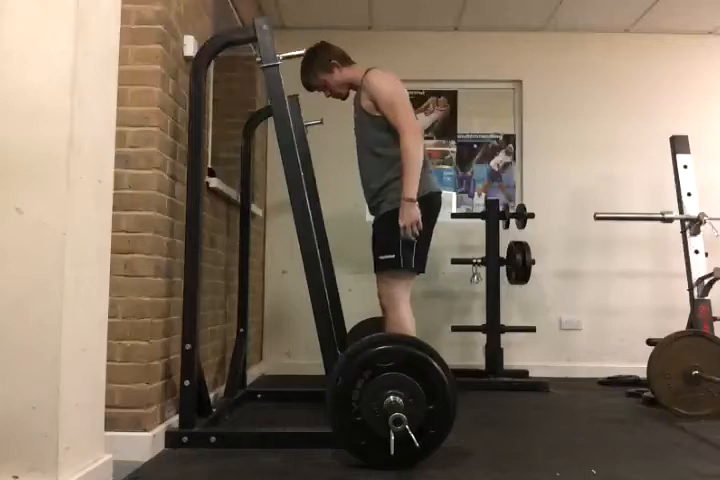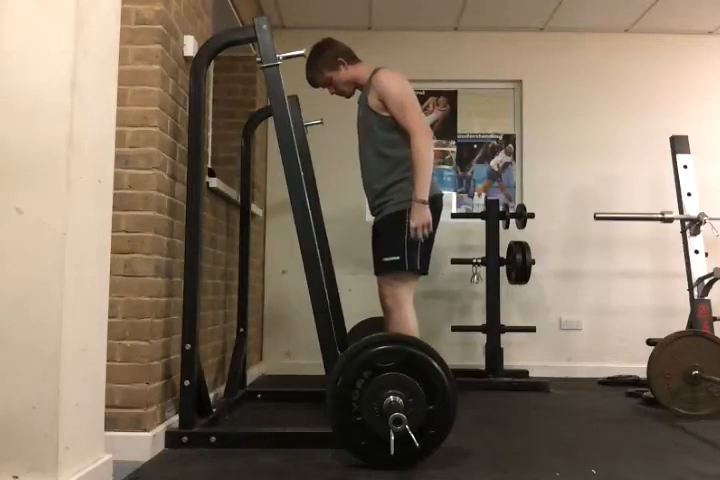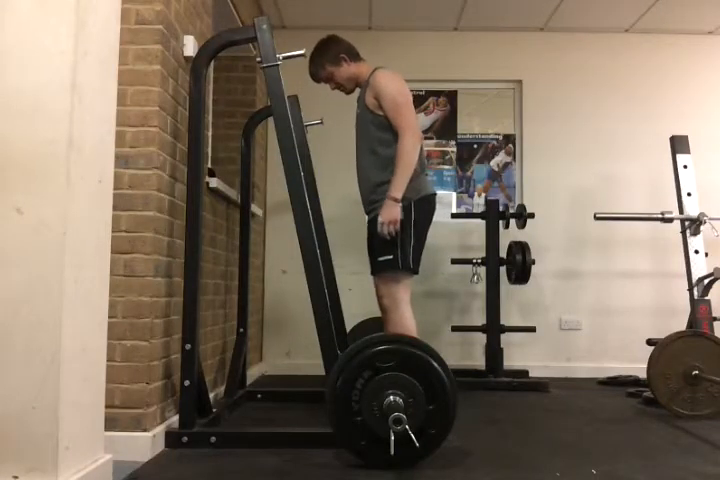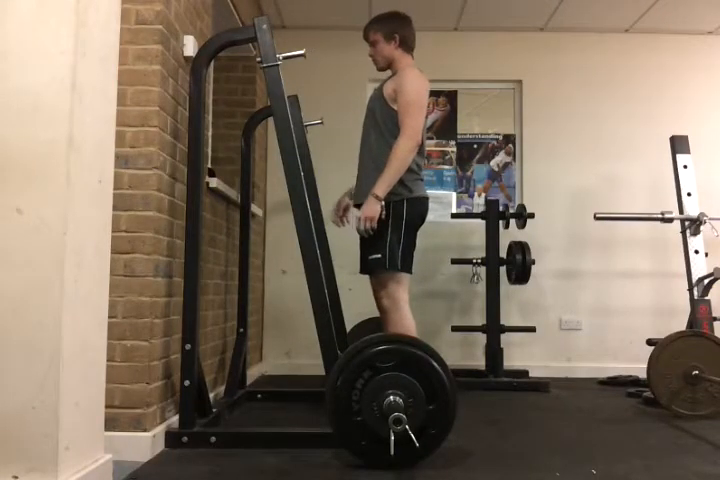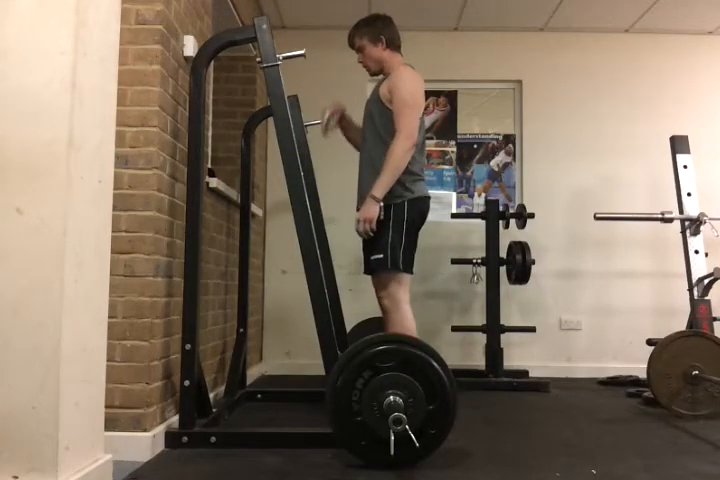
dt=1s
person 1, frame 1
left shoulder: (376, 81)
right shoulder: (363, 96)
left elbow: (411, 133)
left wrist: (409, 199)
left hip: (408, 202)
right hip: (392, 204)
left knee: (394, 294)
right knee: (390, 295)
person 1, frame 2
left shoulder: (384, 81)
right shoulder: (367, 96)
left elbow: (421, 135)
left wrist: (420, 201)
left hip: (408, 204)
right hip: (390, 207)
left knee: (397, 295)
right knee: (391, 297)
person 1, frame 3
left shoulder: (383, 80)
right shoulder: (367, 94)
left elbow: (410, 135)
left wrist: (394, 198)
left hip: (404, 203)
right hip: (385, 206)
left knee: (394, 295)
right knee: (387, 296)
person 1, frame 4
left shoulder: (410, 78)
right shoulder: (393, 85)
left elbow: (410, 139)
left wrist: (376, 196)
right wrist: (352, 194)
left hip: (396, 201)
right hip: (384, 202)
left knee: (393, 295)
right knee: (386, 295)
person 1, frame 5
left shoulder: (404, 77)
right shoulder: (388, 87)
left elbow: (406, 139)
right elbow: (368, 144)
left wrist: (374, 198)
right wrist: (342, 119)
left hip: (398, 202)
right hip: (388, 203)
left knee: (394, 293)
right knee: (387, 294)
